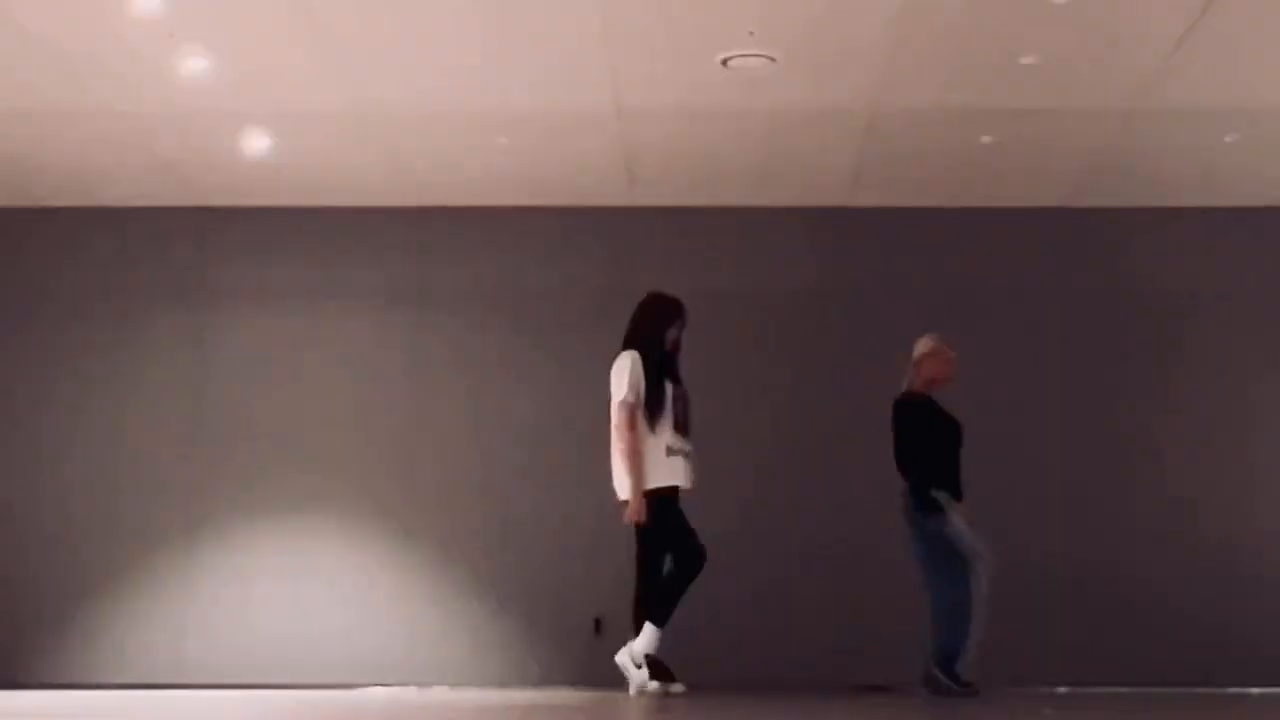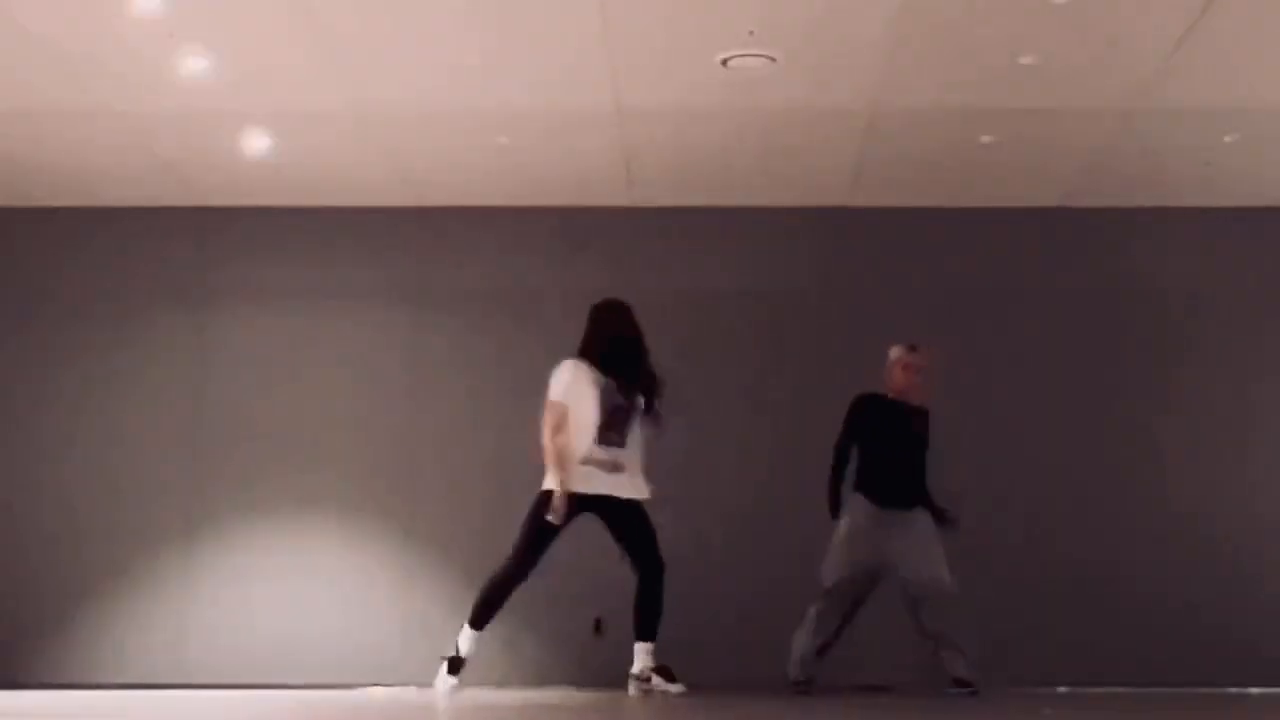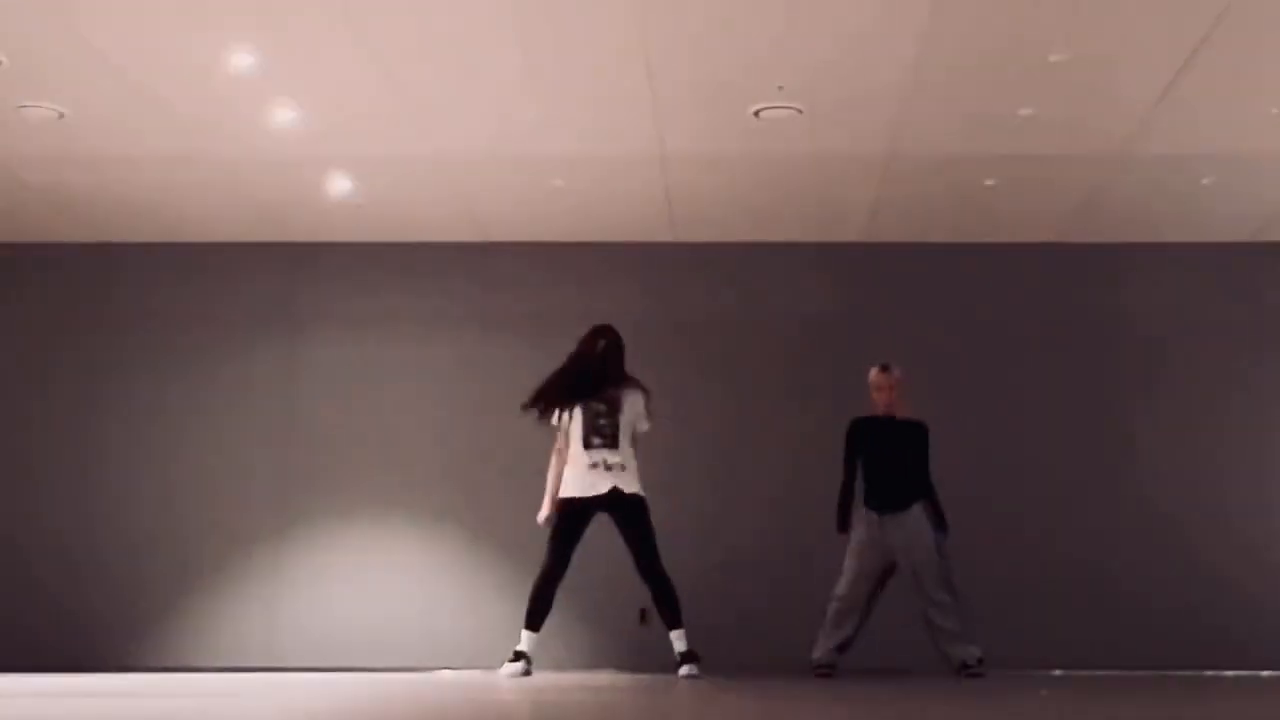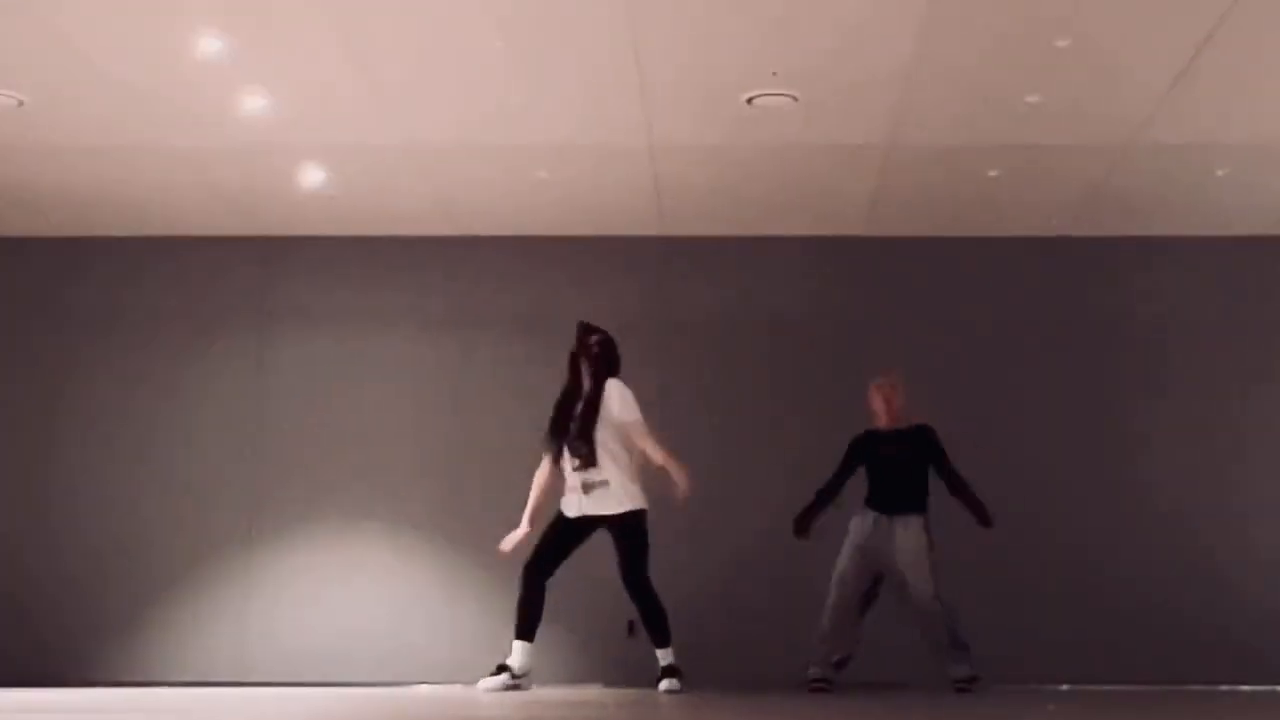
dt=0.5s
person 1, frame 1
left shoulder: (660, 369)
right shoulder: (630, 362)
right elbow: (624, 429)
left wrist: (642, 492)
right wrist: (636, 492)
left hip: (662, 484)
right hip: (647, 485)
left knee: (654, 569)
right knee: (689, 557)
left ankle: (645, 658)
right ankle: (640, 651)
person 1, frame 2
left shoulder: (632, 383)
right shoulder: (573, 371)
right elbow: (550, 432)
right wrist: (560, 483)
left hip: (622, 489)
right hip: (569, 484)
left knee: (652, 567)
right knee: (518, 564)
left ankle: (644, 668)
right ankle: (461, 651)
person 1, frame 3
left shoulder: (631, 394)
right shoulder: (569, 393)
right elbow: (560, 450)
right wrist: (548, 501)
left hip: (624, 491)
right hip: (575, 491)
left knee: (651, 567)
right knee: (552, 568)
left ankle: (683, 650)
right ankle: (523, 651)
person 1, frame 4
left shoulder: (613, 390)
right shoulder: (565, 405)
left elbow: (639, 434)
right elbow: (549, 465)
left wrist: (674, 468)
right wrist: (526, 522)
left hip: (621, 505)
right hip: (576, 507)
left knee: (636, 581)
right knee: (533, 571)
left ankle: (667, 664)
right ankle: (516, 666)
person 2, frame 1
left shoulder: (935, 409)
right shoulder: (908, 403)
right elbow: (904, 456)
left wrist: (951, 502)
right wrist: (926, 497)
left hip: (943, 502)
right hip: (929, 503)
left knee: (953, 584)
right knee: (960, 578)
left ankle: (942, 669)
right ankle: (943, 666)
person 2, frame 2
left shoulder: (920, 416)
right shoulder: (867, 406)
left elbow: (916, 471)
right elbow: (842, 453)
left wrist: (932, 507)
right wrist: (836, 498)
left hip: (910, 517)
right hip: (866, 510)
left knee: (936, 590)
right knee: (836, 591)
left ankle: (955, 669)
right ankle: (801, 666)
person 2, frame 3
left shoulder: (916, 430)
right shoulder: (860, 428)
left elbow: (923, 477)
right elbow: (850, 473)
left wrist: (938, 515)
right wrist: (843, 514)
left hip: (912, 516)
right hip: (871, 519)
left knee: (936, 588)
right knee: (851, 589)
left ankle: (965, 656)
right ankle: (825, 654)
person 2, frame 4
left shoulder: (922, 435)
right shoulder: (864, 442)
left elbow: (948, 474)
right elbow: (838, 479)
left wrist: (976, 508)
right wrist: (810, 512)
left hip: (910, 525)
right hip: (870, 522)
left knee: (926, 596)
right knee: (843, 593)
left ankle: (961, 668)
right ankle: (823, 668)
